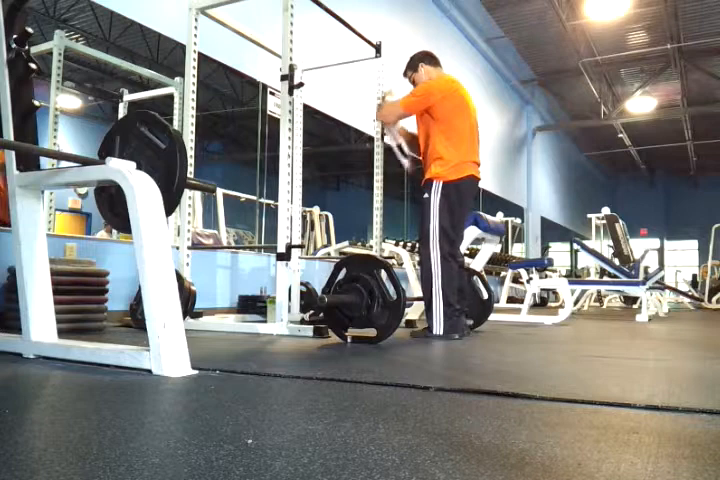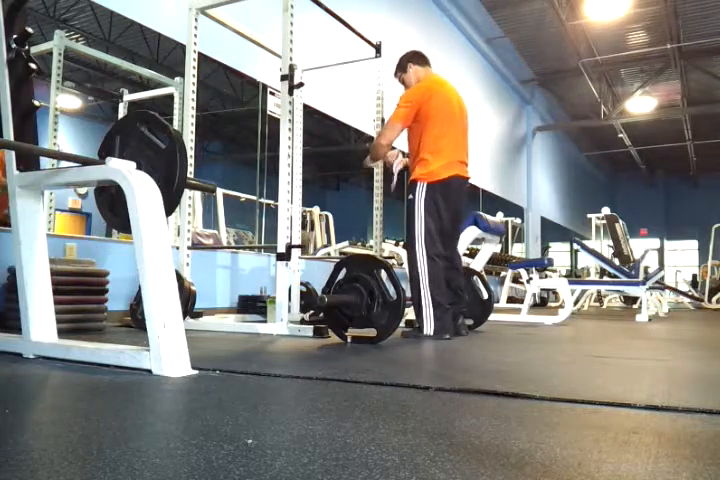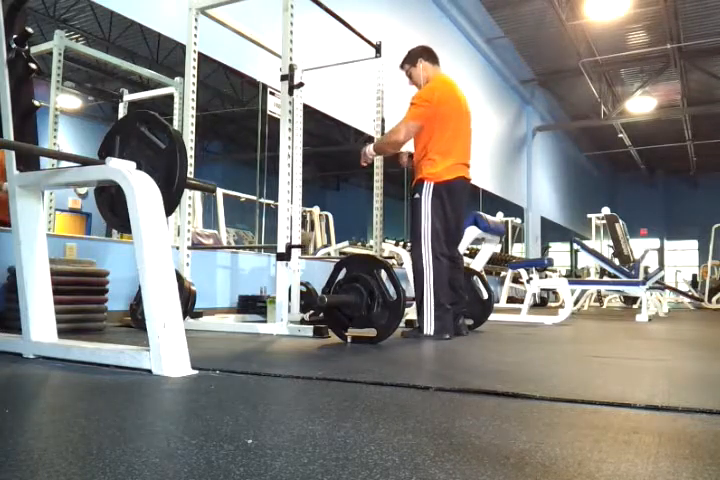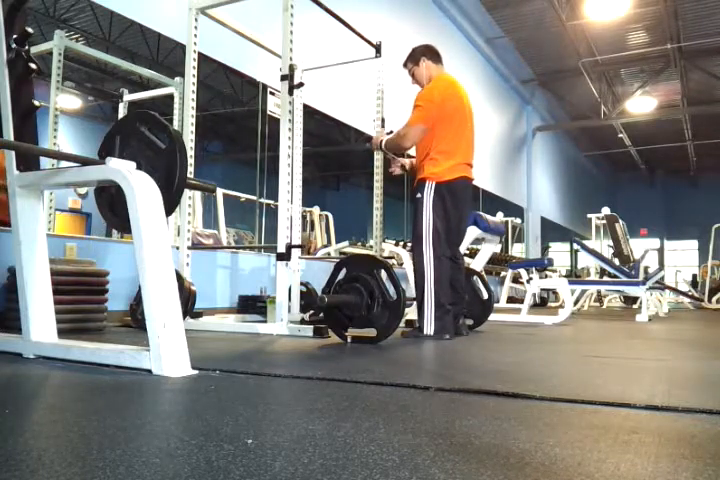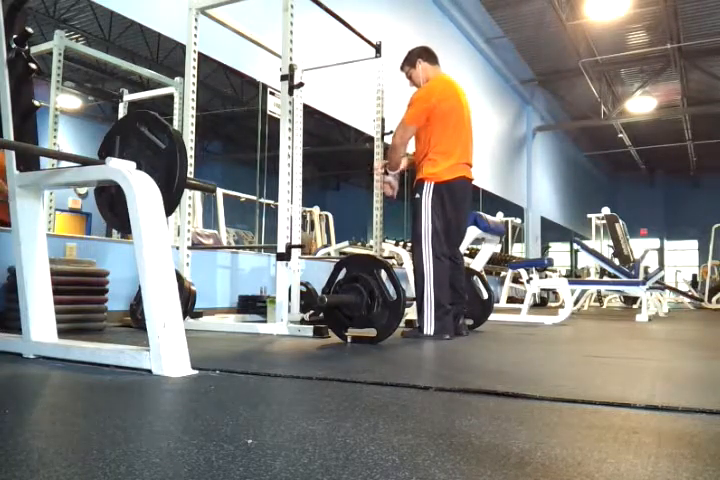
dt=1s
person 1, frame 1
left shoulder: (434, 87)
right shoulder: (457, 91)
left elbow: (386, 116)
left wrist: (386, 101)
right wrist: (403, 134)
left hip: (446, 179)
right hip: (464, 177)
left knee: (436, 251)
right knee: (449, 250)
left ankle: (443, 324)
right ankle: (454, 319)
person 1, frame 2
left shoulder: (419, 92)
right shoulder: (453, 93)
left elbow: (385, 139)
left wrist: (374, 159)
right wrist: (406, 159)
left hip: (432, 181)
right hip: (456, 178)
left knee: (425, 251)
right knee: (446, 250)
left ankle: (434, 324)
right ankle: (455, 318)
person 1, frame 3
left shoulder: (431, 92)
right shoulder: (455, 92)
left elbow: (400, 136)
left wrist: (371, 150)
right wrist: (416, 158)
left hip: (436, 181)
right hip: (456, 179)
left knee: (429, 251)
right knee: (447, 251)
left ankle: (433, 324)
right ankle: (454, 319)
person 1, frame 4
left shoulder: (433, 91)
right shoulder: (458, 91)
left elbow: (408, 138)
left wrist: (385, 143)
right wrist: (412, 163)
left hip: (438, 182)
right hip: (459, 180)
left knee: (430, 251)
right knee: (449, 251)
left ankle: (435, 324)
right ankle: (454, 319)
person 1, frame 5
left shoulder: (429, 92)
right shoulder: (455, 91)
left elbow: (400, 139)
left wrist: (391, 174)
right wrist: (403, 162)
left hip: (437, 181)
right hip: (459, 180)
left knee: (430, 252)
right knee: (449, 251)
left ankle: (435, 324)
right ankle: (455, 319)
